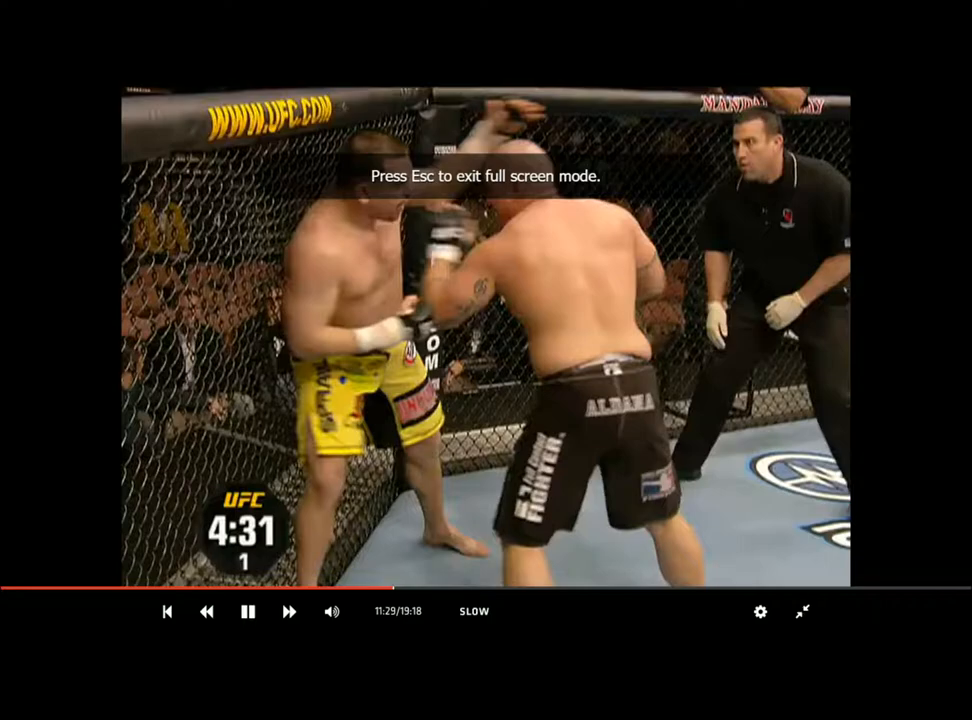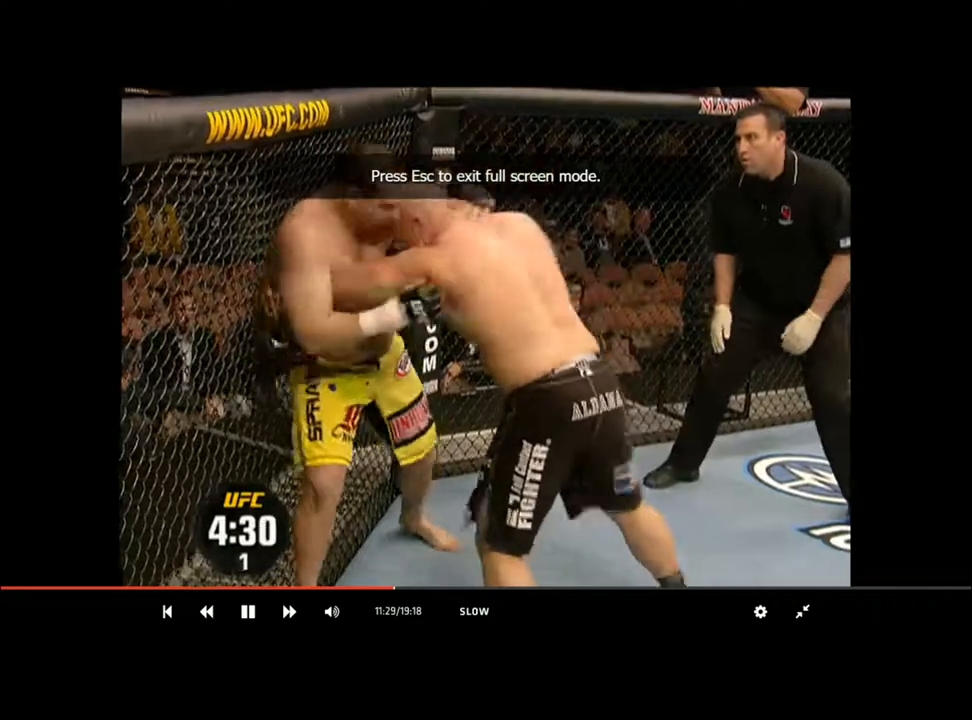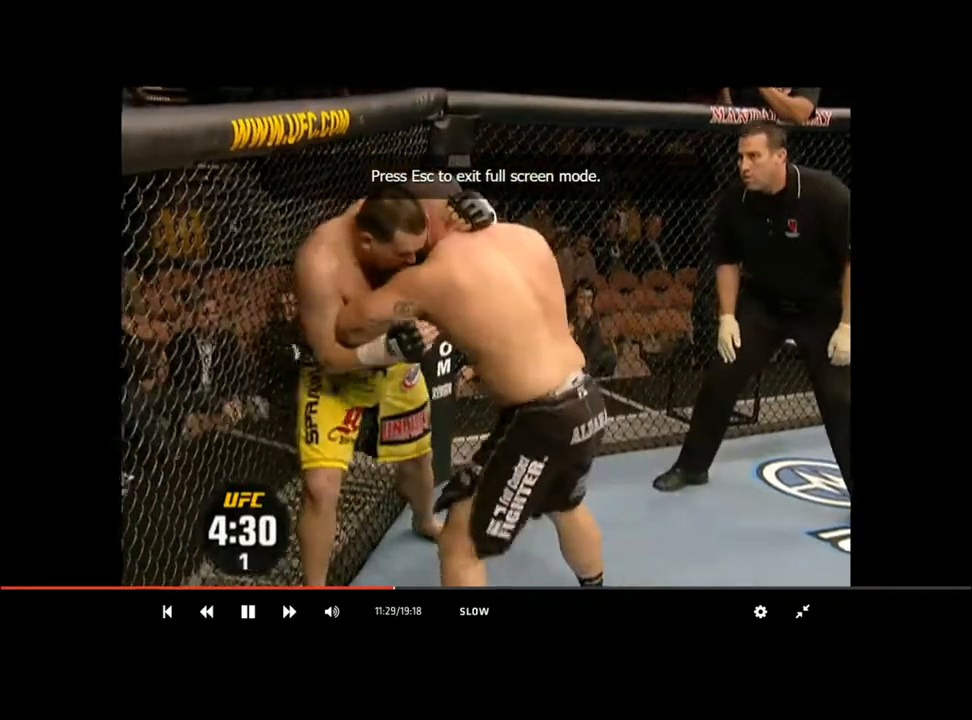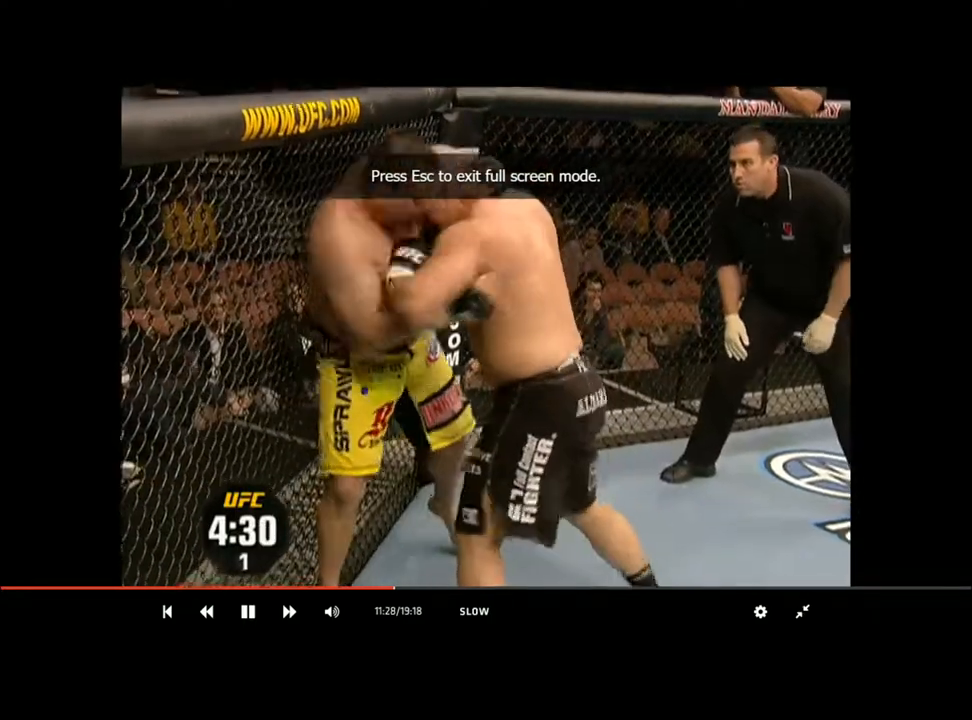
dt=0.3s
person 1, frame 1
left shoulder: (395, 188)
right shoulder: (318, 246)
left elbow: (449, 178)
right elbow: (307, 337)
left wrist: (493, 125)
right wrist: (385, 334)
left hip: (392, 341)
right hip: (332, 357)
left knee: (424, 439)
right knee: (327, 480)
left ankle: (438, 528)
right ankle: (306, 591)
person 1, frame 2
left shoulder: (390, 216)
right shoulder: (305, 232)
right elbow: (313, 334)
left hip: (386, 354)
right hip: (326, 367)
left knee: (422, 451)
right knee: (324, 485)
left ankle: (413, 518)
right ankle: (305, 590)
person 1, frame 3
left shoulder: (404, 215)
right shoulder: (321, 265)
right elbow: (333, 355)
right wrist: (388, 350)
left hip: (396, 361)
right hip: (335, 372)
left knee: (415, 455)
right knee: (322, 487)
left ankle: (425, 519)
right ankle: (315, 589)
person 1, frame 4
right shoulder: (340, 236)
right elbow: (371, 333)
left hip: (413, 340)
right hip: (356, 358)
left knee: (455, 435)
right knee: (346, 487)
left ankle: (445, 504)
right ankle: (328, 588)
person 2, frame 1
left shoulder: (501, 250)
right shoulder: (615, 216)
left elbow: (442, 312)
right elbow: (655, 284)
left wrist: (442, 251)
left hip: (573, 398)
right hip: (637, 387)
left knee: (522, 538)
right knee: (664, 517)
person 2, frame 2
left shoulder: (436, 260)
right shoulder: (519, 224)
left elbow: (352, 284)
left hip: (545, 404)
right hip: (598, 384)
left knee: (500, 547)
right knee: (627, 507)
right ankle: (676, 585)
person 2, frame 3
left shoulder: (431, 277)
right shoulder: (527, 236)
left elbow: (348, 329)
left hip: (540, 422)
right hip: (584, 403)
left knee: (460, 544)
right knee: (565, 507)
right ankle: (595, 585)
person 2, frame 4
left shoulder: (471, 235)
right shoulder: (526, 206)
left elbow: (414, 306)
left wrist: (399, 273)
left hip: (539, 398)
right hip: (576, 383)
left knee: (477, 534)
right knee: (583, 507)
right ankle: (646, 584)
person 3, frame 1
left shoulder: (824, 184)
right shoulder: (730, 192)
left elbow: (846, 253)
right elbow: (715, 246)
left wrist: (800, 300)
right wrist: (715, 303)
left hip: (822, 302)
right hip: (758, 298)
left knee: (835, 394)
right knee: (717, 376)
left ankle: (848, 482)
right ankle: (686, 461)
person 3, frame 2
left shoulder: (823, 184)
right shoulder: (732, 191)
left elbow: (844, 255)
right elbow: (725, 249)
left wrist: (814, 317)
right wrist: (722, 306)
left hip: (819, 307)
right hip: (755, 301)
left knee: (833, 398)
right knee: (713, 378)
left ankle: (849, 489)
right ankle: (683, 463)
person 3, frame 3
left shoulder: (827, 194)
right shoulder: (734, 202)
left elbow: (849, 261)
right elbow: (727, 261)
left wrist: (845, 326)
right wrist: (727, 316)
left hip: (823, 311)
right hip: (762, 306)
left knee: (840, 399)
right knee: (720, 380)
left ankle: (850, 486)
right ankle: (692, 466)
person 3, frame 4
left shoulder: (820, 194)
right shoulder: (730, 206)
left elbow: (847, 258)
right elbow: (726, 262)
left wrist: (828, 319)
right wrist: (731, 316)
left hip: (827, 302)
right hip: (767, 300)
left knee: (843, 388)
right knee: (727, 373)
right ankle: (699, 458)
